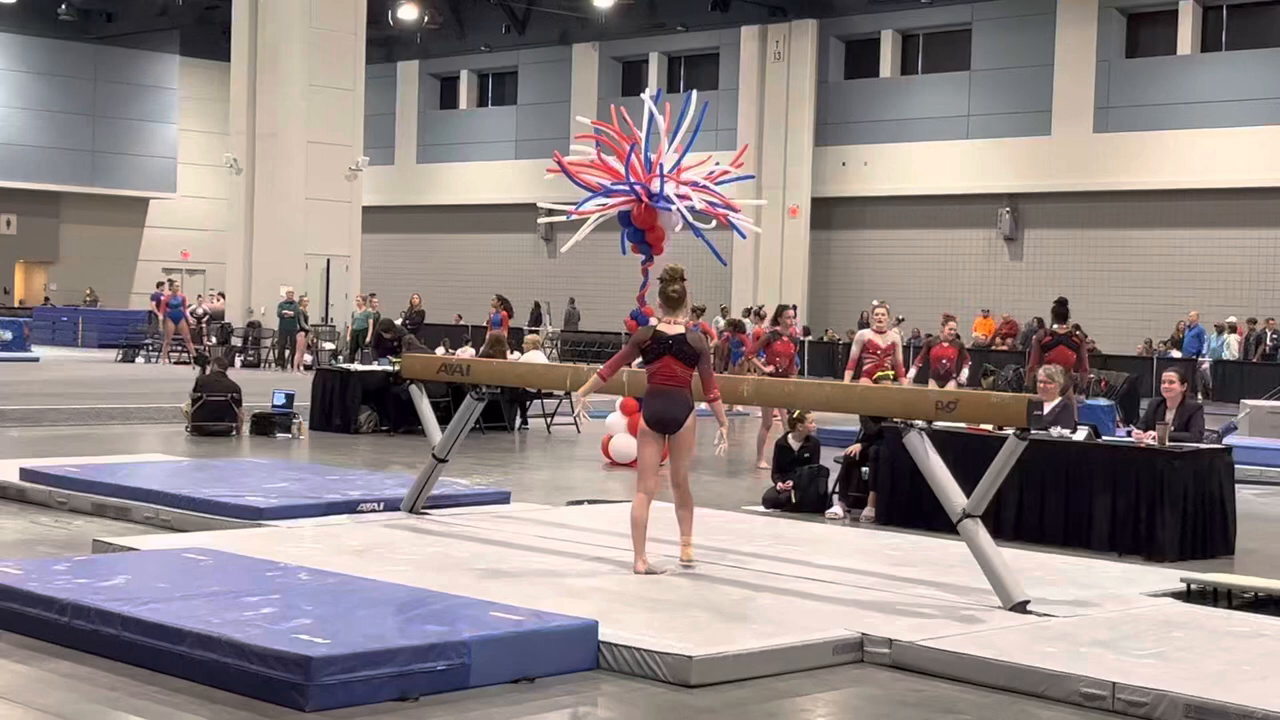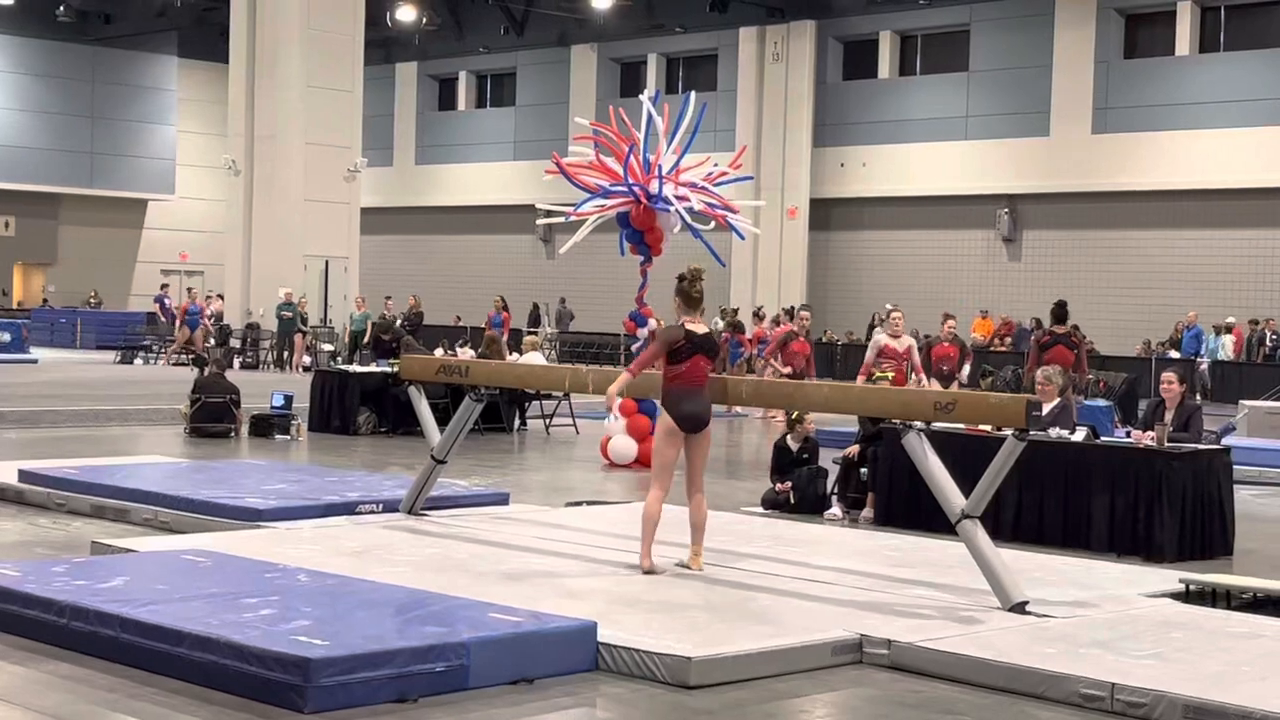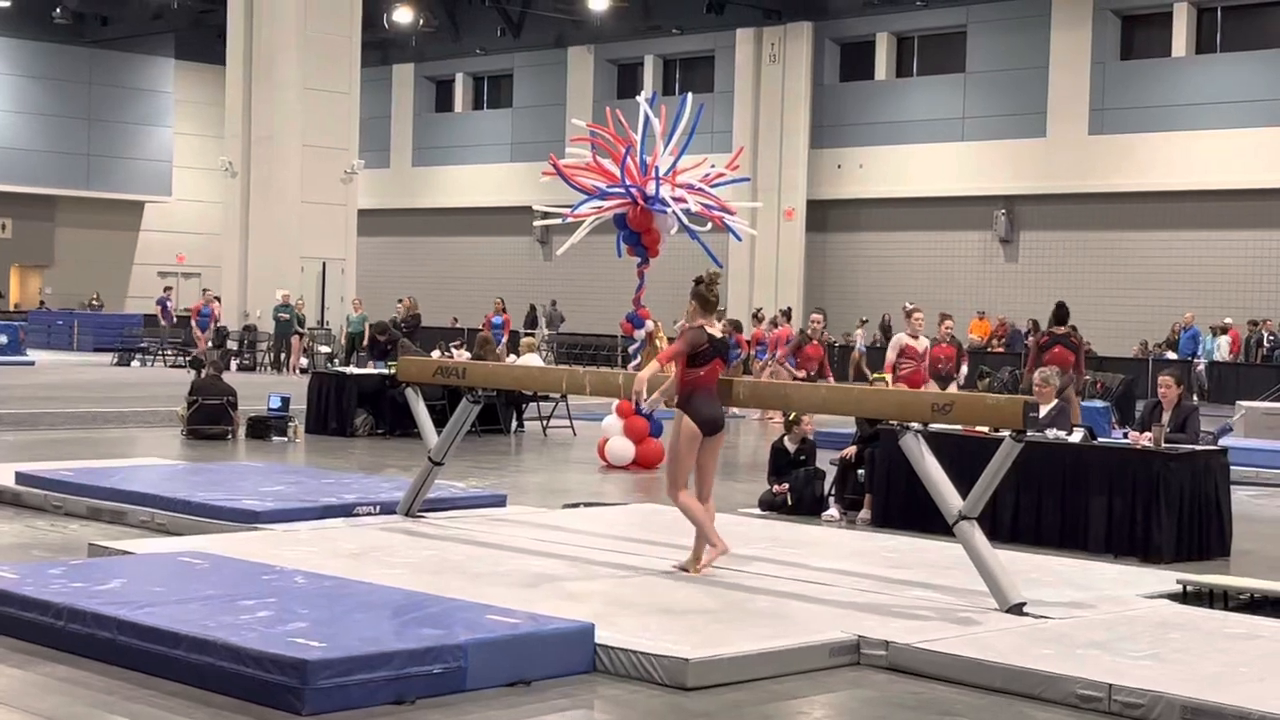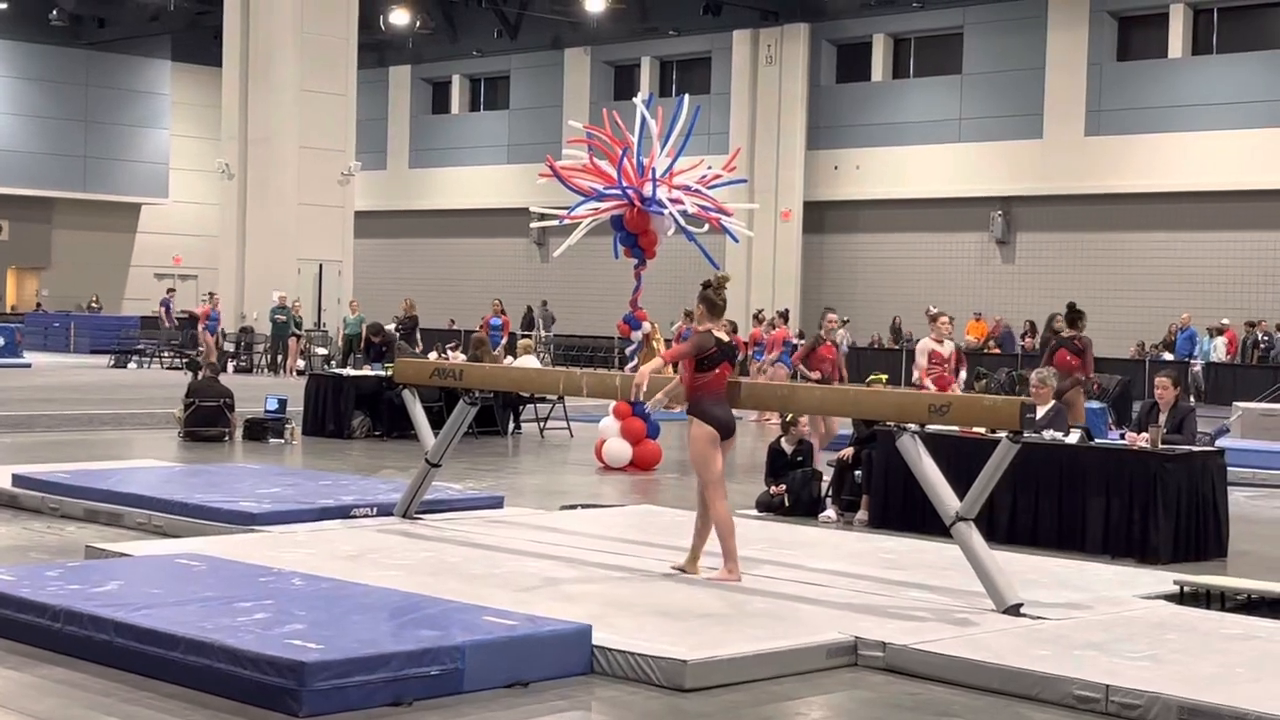
dt=0.3s
person 1, frame 1
left shoulder: (646, 334)
right shoulder: (696, 339)
left elbow: (615, 364)
right elbow: (709, 385)
left wrist: (583, 391)
right wrist: (722, 424)
left hip: (652, 408)
right hip: (681, 410)
left knee: (644, 489)
right knee: (681, 483)
left ankle: (640, 558)
right ankle: (686, 548)
person 1, frame 2
left shoulder: (673, 332)
right shoulder: (712, 338)
left elbow: (643, 361)
left wrist: (615, 388)
left hip: (675, 408)
right hip: (702, 409)
left knee: (658, 487)
right knee: (696, 489)
left ankle: (646, 555)
right ankle: (696, 555)
person 1, frame 3
left shoulder: (695, 334)
right shoulder: (723, 341)
left elbow: (671, 353)
left wrist: (646, 373)
right wrist: (660, 395)
left hip: (692, 412)
right hip: (715, 413)
left knee: (677, 489)
right knee: (704, 493)
left ankle: (715, 542)
right ankle: (695, 559)
person 1, frame 4
left shoulder: (703, 339)
right shoulder: (729, 345)
left elbow: (676, 353)
left wrist: (648, 367)
right wrist: (664, 394)
left hip: (704, 418)
right hip: (725, 417)
left knee: (715, 496)
right knee: (708, 494)
left ankle: (731, 567)
right ankle: (692, 560)
